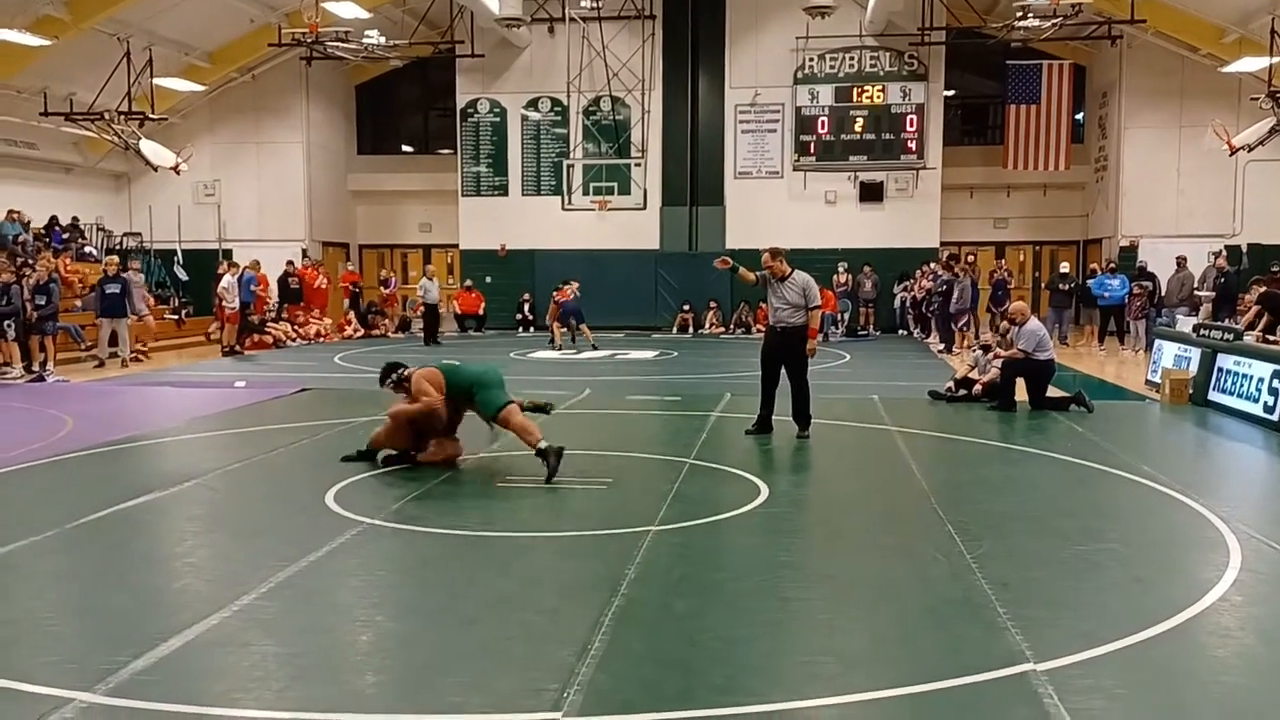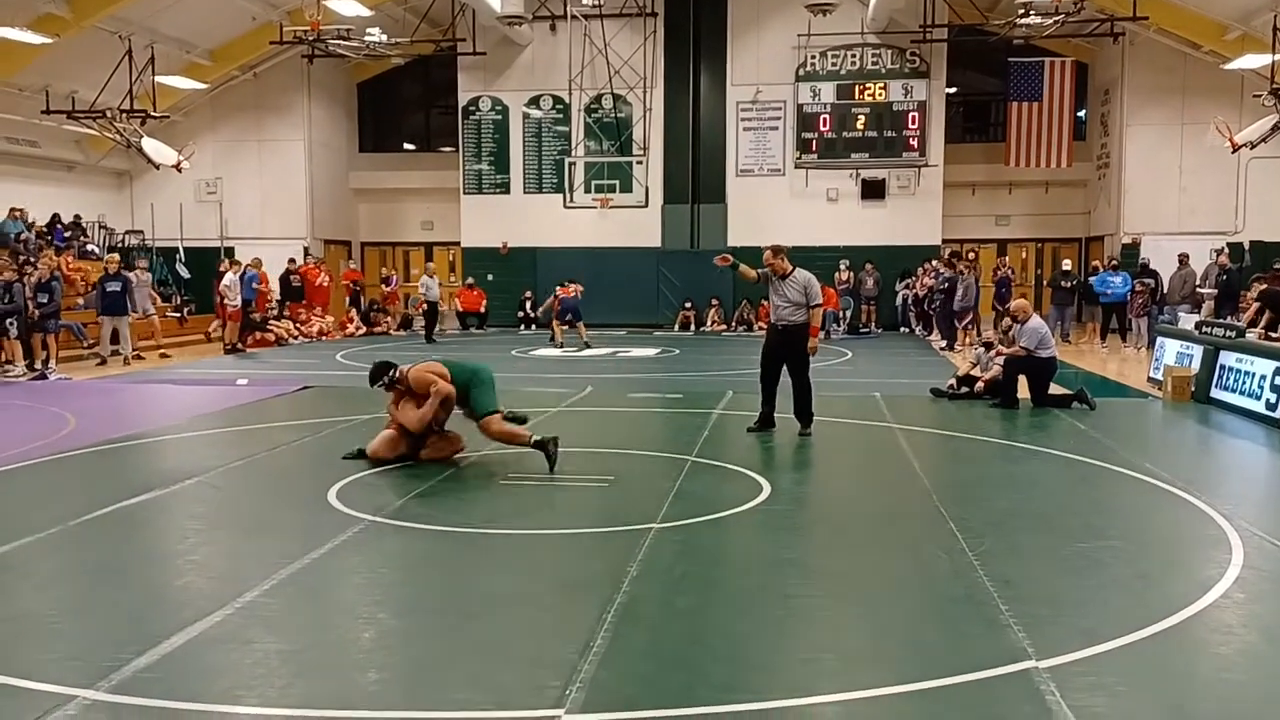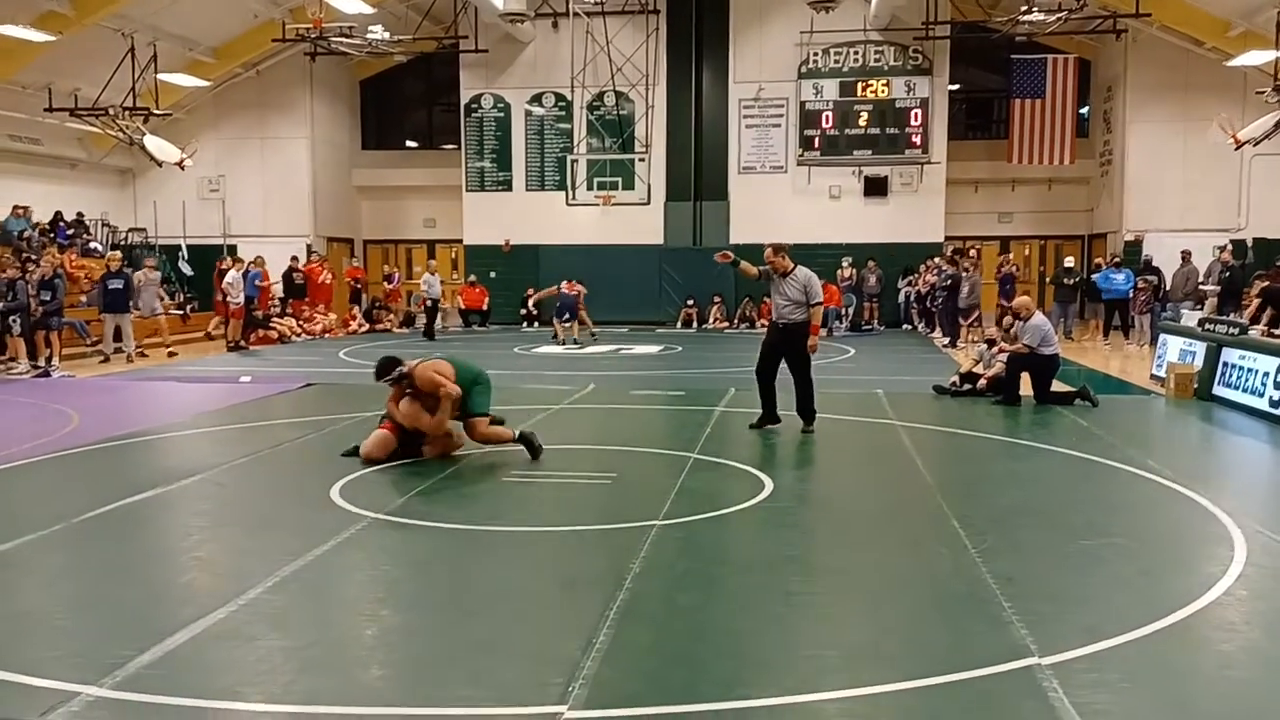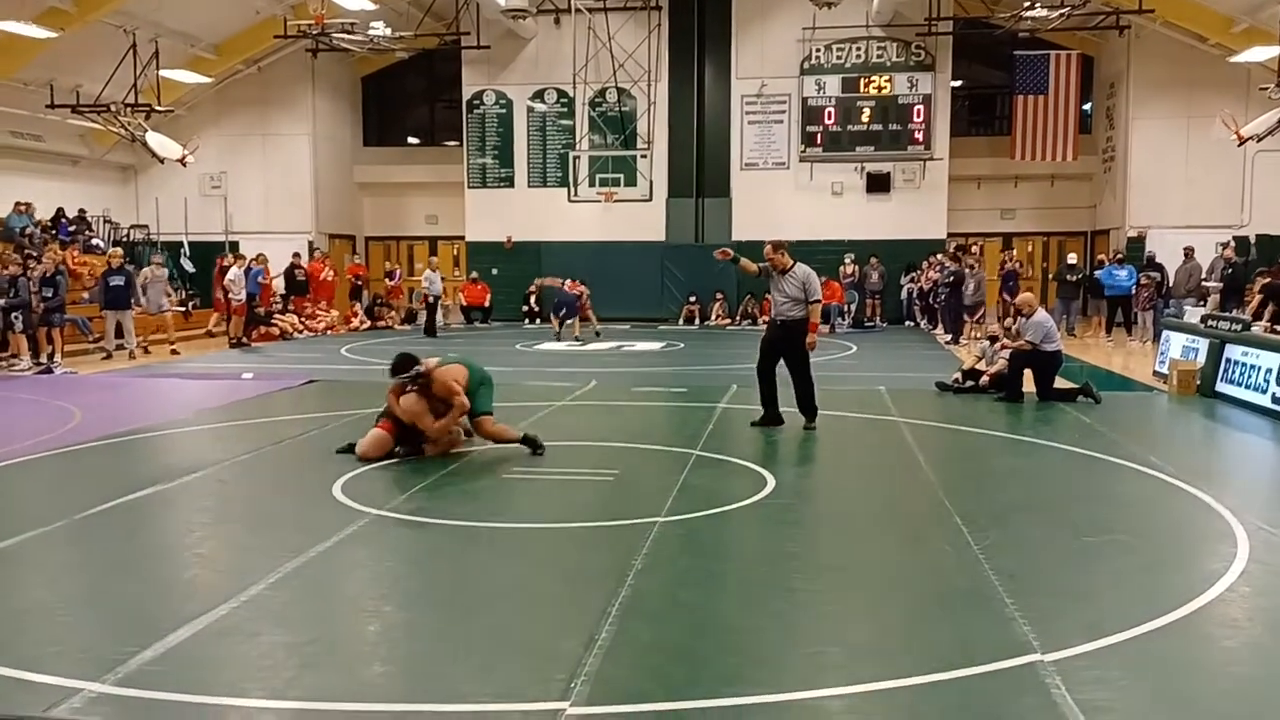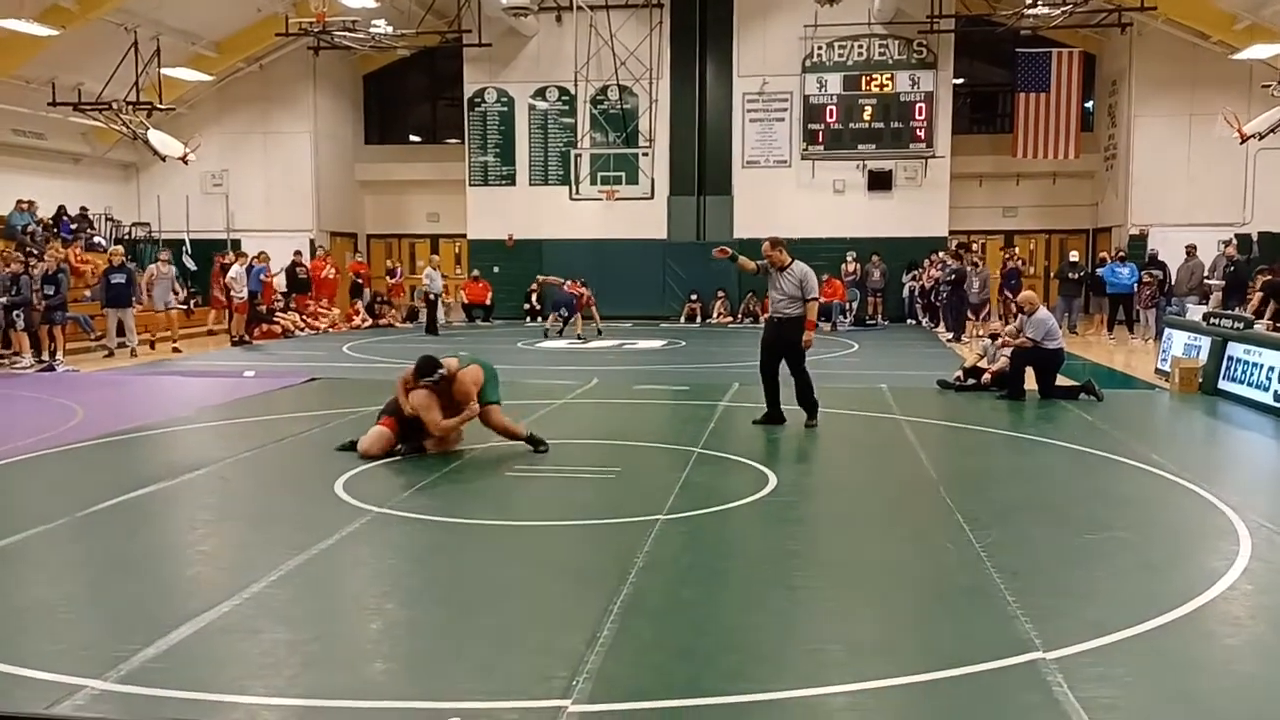
dt=0.1s
person 1, frame 1
left shoulder: (418, 382)
right shoulder: (421, 375)
left elbow: (439, 410)
left hip: (482, 383)
right hip: (487, 374)
left knee: (511, 418)
left ankle: (546, 450)
right ankle: (531, 406)
person 1, frame 2
left shoulder: (416, 379)
right shoulder: (403, 380)
left elbow: (449, 391)
right elbow: (397, 408)
left hip: (476, 380)
right hip: (471, 379)
left knee: (492, 428)
left ankle: (543, 442)
right ankle: (507, 416)
person 1, frame 3
left shoulder: (423, 375)
right shoulder: (404, 377)
left elbow: (454, 393)
right elbow: (392, 402)
right wrist: (402, 417)
left hip: (476, 383)
right hip: (462, 382)
left knee: (477, 432)
left ankle: (524, 437)
right ankle: (487, 418)
person 1, frame 4
left shoulder: (441, 381)
right shoulder: (412, 373)
left elbow: (462, 406)
right elbow: (392, 394)
right wrist: (403, 414)
left hip: (478, 379)
left knee: (485, 429)
left ankle: (528, 439)
person 1, frame 5
left shoulder: (463, 381)
right shoulder: (421, 373)
left elbow: (470, 410)
right elbow: (402, 383)
right wrist: (406, 405)
left hip: (484, 375)
left knee: (493, 419)
left ankle: (531, 438)
person 2, frame 1
left shoulder: (805, 280)
right shoulder: (768, 278)
left elbow: (815, 310)
right elbow: (750, 277)
left wrist: (812, 338)
right wrist: (733, 267)
left hip: (796, 335)
right hip: (773, 334)
left knee: (798, 382)
right knee: (768, 380)
left ankle: (803, 425)
right ankle: (764, 422)
person 2, frame 2
left shoulder: (806, 279)
right shoulder: (770, 276)
left elbow: (817, 308)
right elbow: (751, 274)
left wrist: (814, 336)
right wrist: (733, 264)
left hip: (798, 333)
right hip: (775, 331)
left knee: (800, 380)
right knee: (767, 376)
left ankle: (805, 422)
right ankle: (766, 419)
person 2, frame 3
left shoulder: (807, 277)
right shoulder: (771, 273)
left elbow: (817, 307)
right elbow: (752, 271)
left wrist: (814, 334)
right wrist: (734, 261)
left hip: (798, 331)
right hip: (776, 329)
left knee: (802, 378)
right knee: (763, 371)
left ankle: (808, 419)
right ankle: (769, 414)
person 2, frame 4
left shoulder: (806, 274)
right shoulder: (771, 270)
left elbow: (815, 304)
right elbow: (752, 268)
left wrist: (812, 332)
right wrist: (734, 258)
left hip: (797, 328)
right hip: (775, 326)
left knee: (801, 374)
right knee: (764, 370)
left ankle: (810, 416)
right ankle: (771, 414)
person 2, frame 5
left shoulder: (803, 272)
right shoulder: (769, 268)
left elbow: (812, 302)
right elbow: (750, 266)
left wrist: (809, 330)
right wrist: (732, 256)
left hip: (794, 325)
right hip: (773, 324)
left knee: (798, 371)
right knee: (767, 370)
left ankle: (811, 413)
right ankle: (774, 413)
